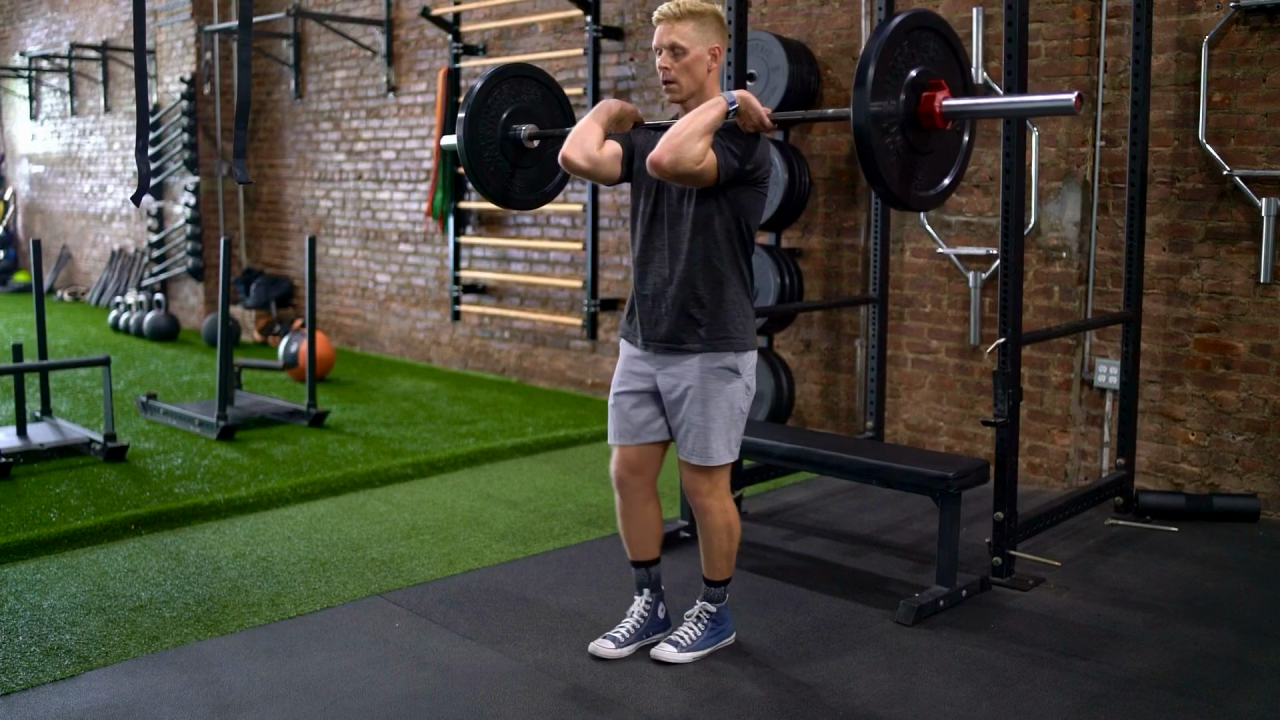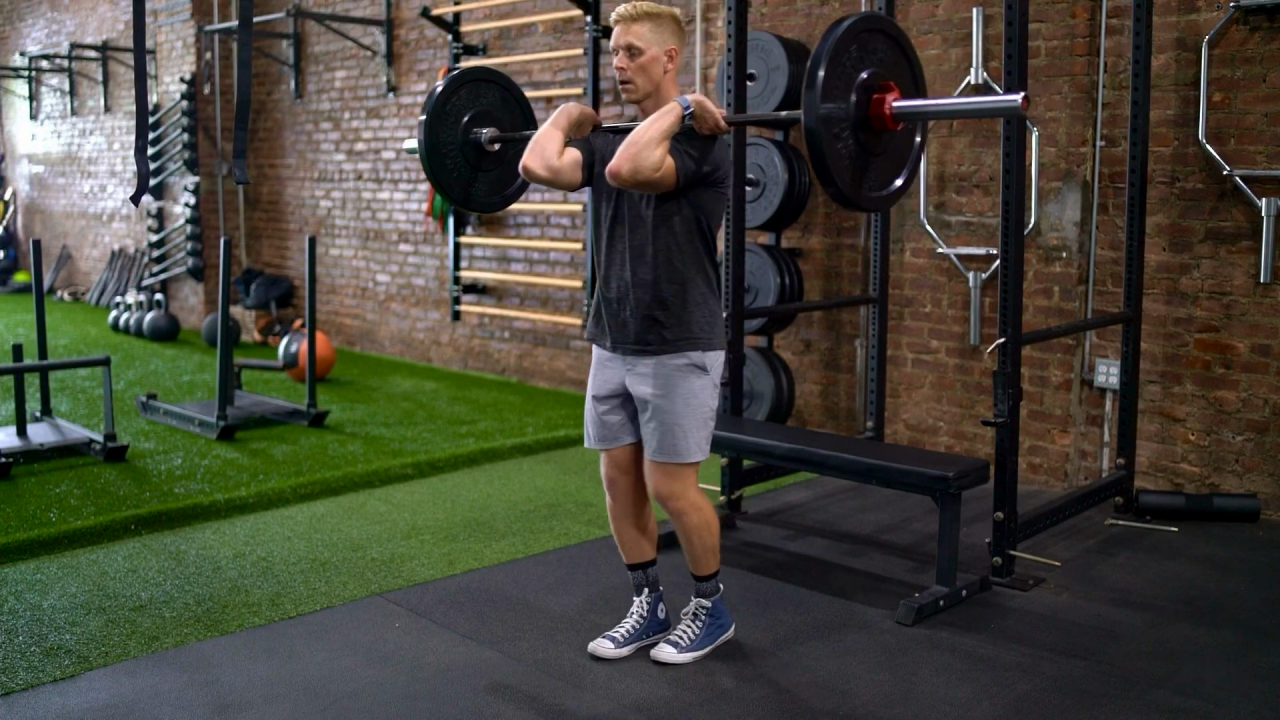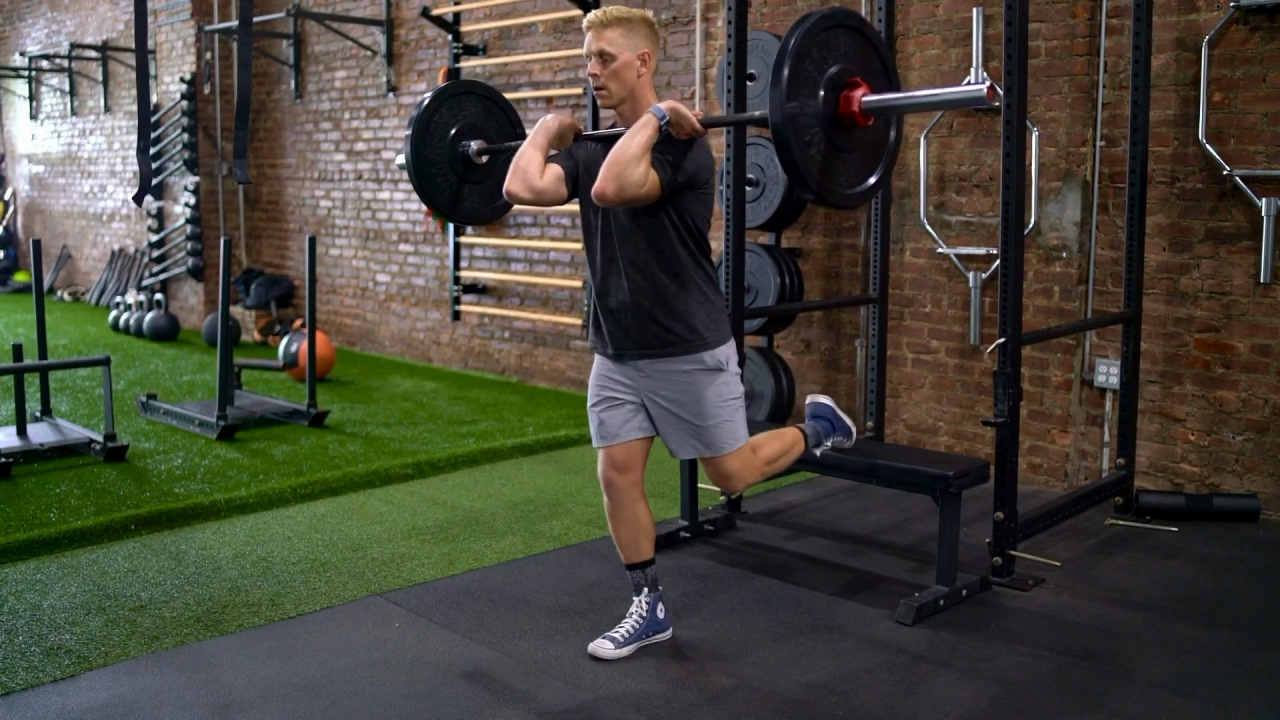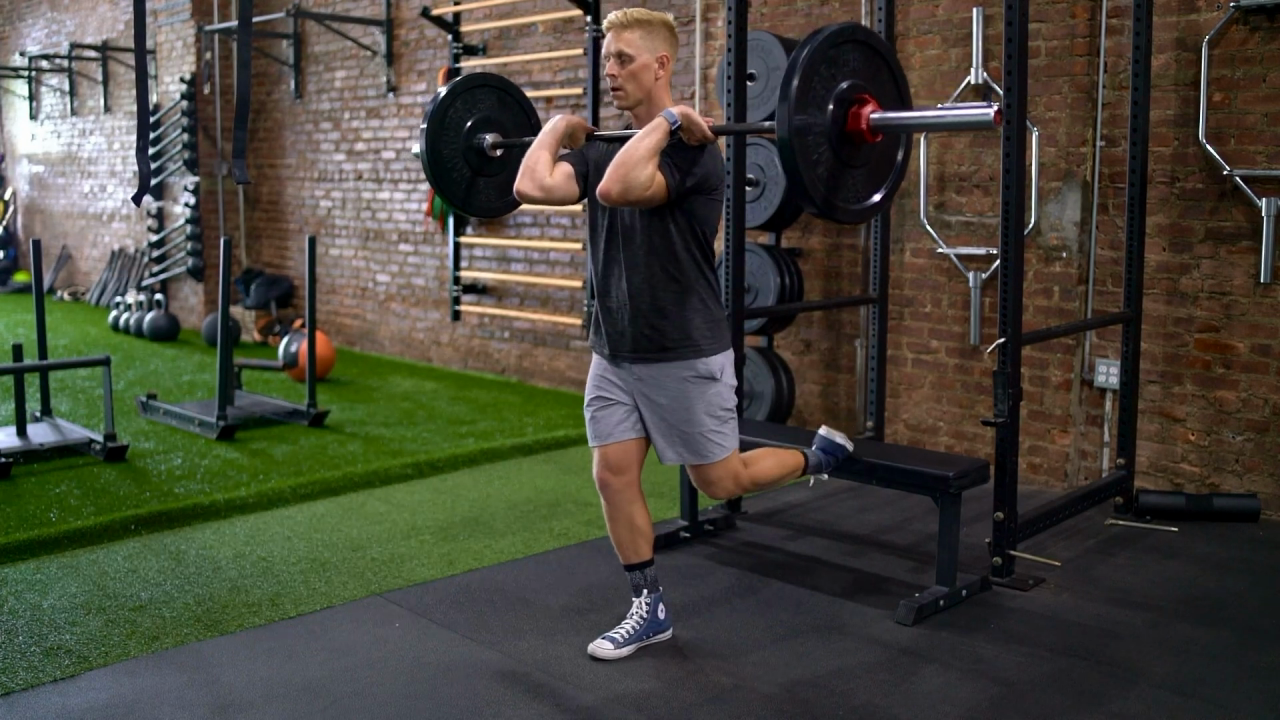
dt=1s
person 1, frame 1
left shoulder: (739, 140)
right shoulder: (645, 135)
left elbow: (669, 161)
right elbow: (577, 157)
left wrist: (725, 103)
right wrist: (607, 110)
left hip: (711, 348)
right hip: (642, 340)
left knee: (705, 487)
right knee: (628, 474)
left ankle: (713, 614)
right ankle: (648, 605)
person 1, frame 2
left shoulder: (699, 141)
right shoulder: (608, 139)
left elbow: (627, 170)
right elbow: (539, 166)
left wrist: (679, 108)
right wrist: (568, 115)
left hip: (679, 347)
right hip: (614, 342)
left knee: (671, 486)
right knee: (619, 479)
left ankle: (710, 609)
right ankle: (648, 606)
person 1, frame 3
left shoulder: (680, 145)
right shoulder: (589, 151)
left elbow: (611, 190)
right elbow: (522, 187)
left wrist: (653, 117)
right wrist: (547, 129)
left hip: (688, 349)
right hip: (618, 351)
left knee: (734, 474)
right knee: (617, 477)
left ankle: (815, 427)
right ankle: (649, 608)
person 1, frame 4
left shoulder: (692, 151)
right shoulder: (603, 149)
left elbow: (616, 190)
right elbow: (531, 186)
left wrist: (665, 119)
right wrist: (557, 128)
left hip: (684, 354)
right hip: (616, 352)
left knee: (720, 482)
right knee: (613, 477)
left ankle: (821, 454)
right ankle: (649, 609)
